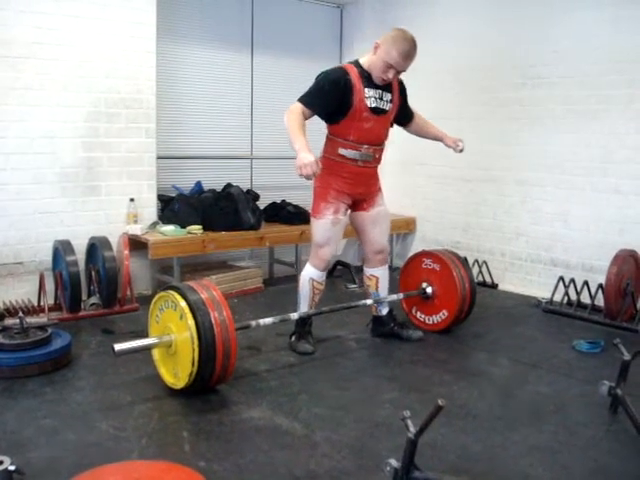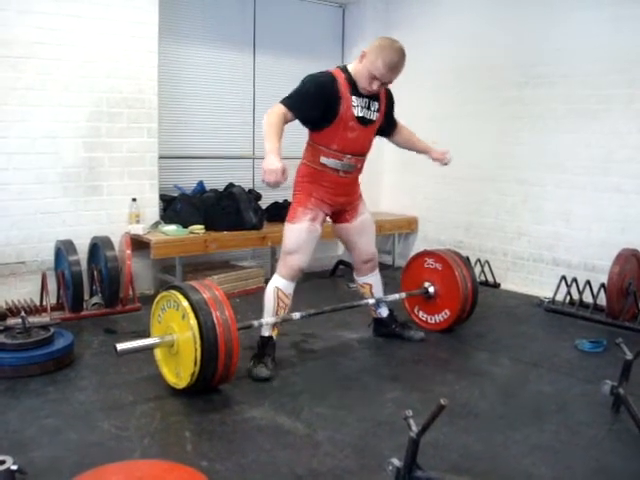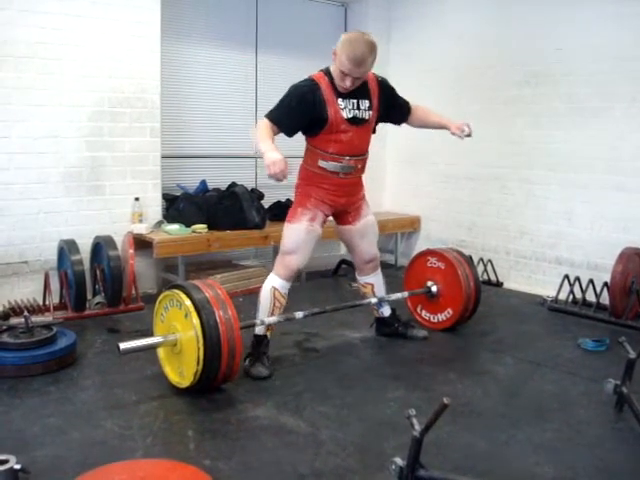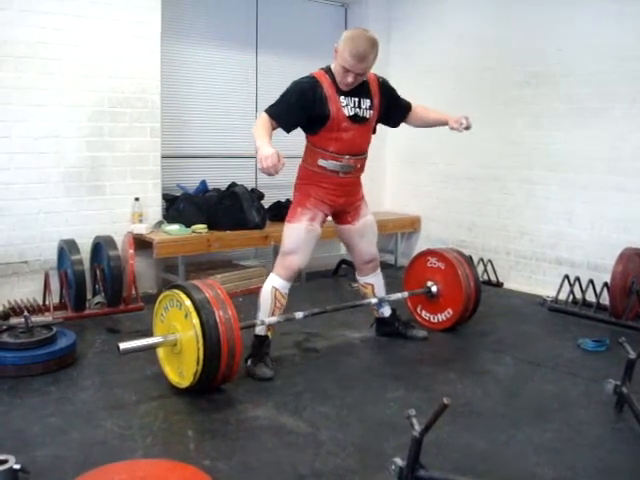
dt=0.5s
person 1, frame 1
left shoulder: (395, 88)
right shoulder: (338, 79)
left elbow: (409, 120)
right elbow: (295, 113)
left wrist: (443, 137)
right wrist: (302, 151)
left hip: (369, 183)
right hip: (334, 181)
left knee: (378, 252)
right knee: (322, 256)
left ankle: (383, 319)
right ankle: (302, 327)
person 1, frame 2
left shoulder: (383, 98)
right shoulder: (324, 85)
left elbow: (393, 130)
right elbow: (276, 115)
left wrist: (429, 149)
right wrist: (272, 155)
left hip: (350, 192)
right hip: (313, 189)
left knee: (368, 259)
right knee: (291, 265)
left ankle: (383, 320)
right ankle: (264, 346)
person 1, frame 3
left shoulder: (378, 88)
right shoulder: (309, 91)
left elbow: (409, 112)
right elbow: (266, 126)
left wrist: (448, 123)
right wrist: (270, 152)
left hip: (353, 192)
right hip: (314, 191)
left knee: (369, 259)
right knee: (287, 265)
left ankle: (386, 320)
right ankle: (259, 345)
person 1, frame 4
left shoulder: (378, 89)
right shoulder: (309, 88)
left elbow: (409, 113)
right elbow: (265, 120)
left wrist: (447, 118)
right wrist: (265, 147)
left hip: (352, 192)
right hip: (313, 191)
left knee: (369, 259)
right knee: (288, 266)
left ankle: (386, 320)
right ankle: (259, 346)
